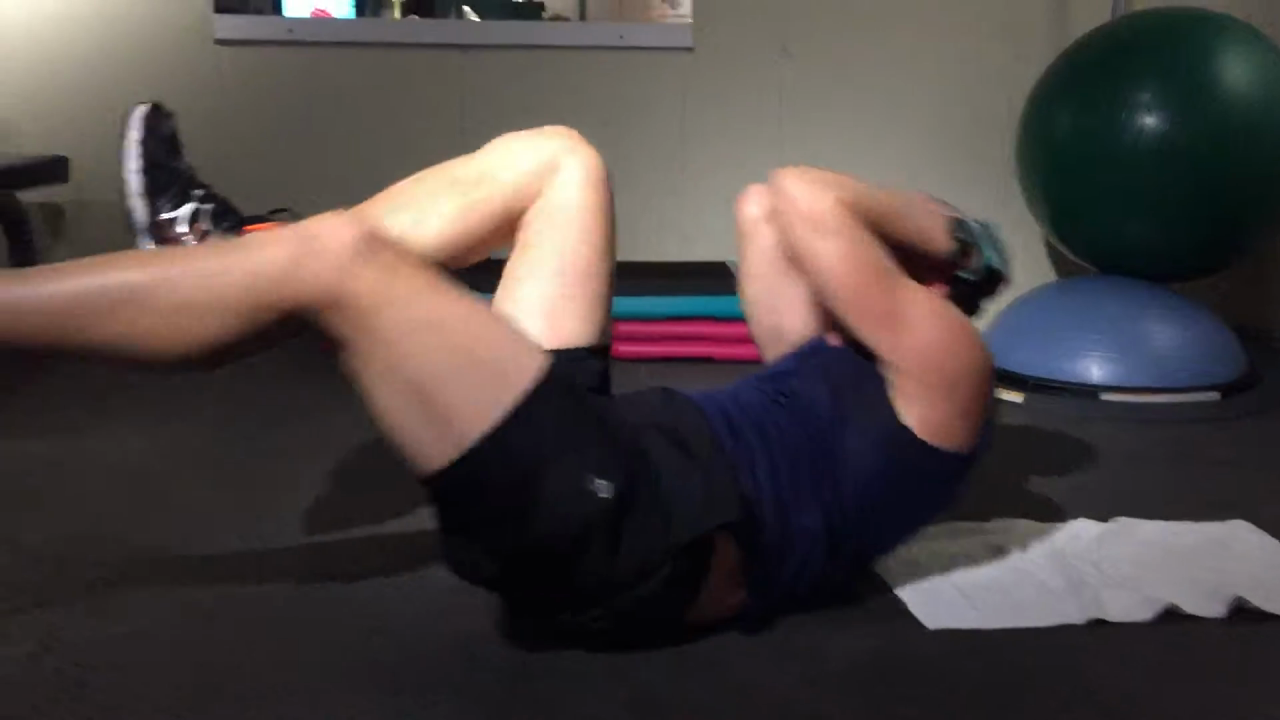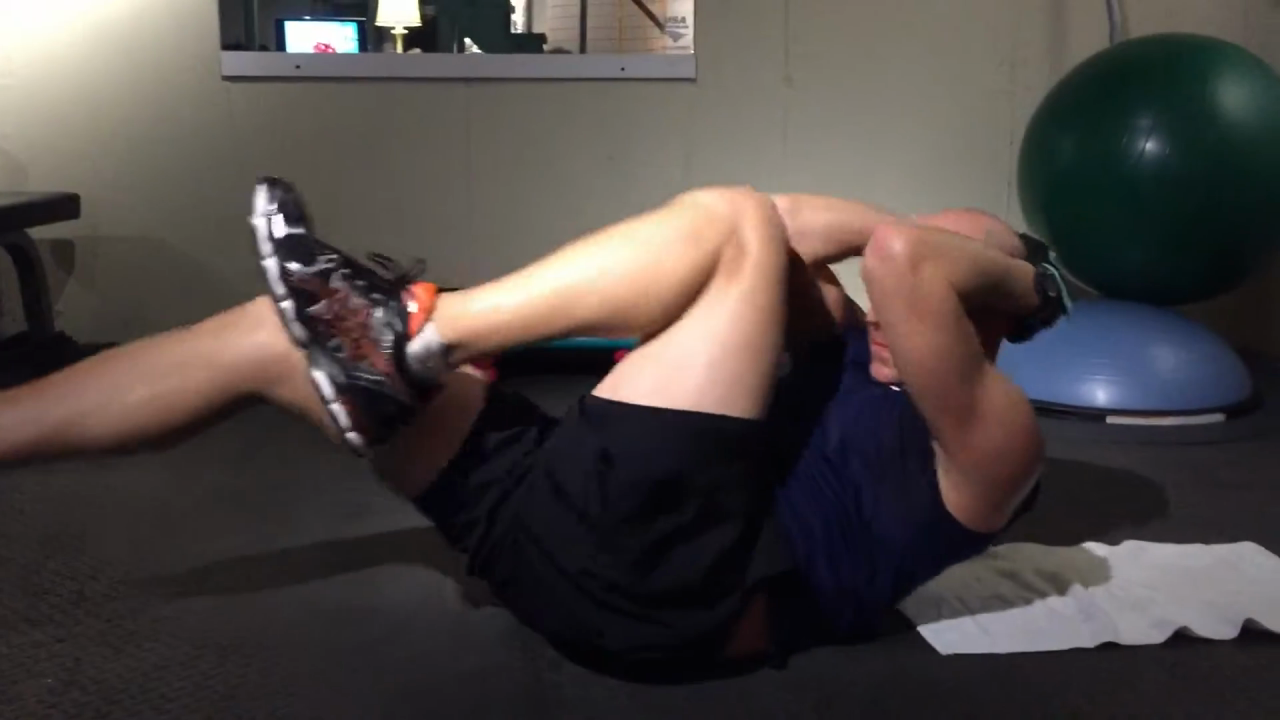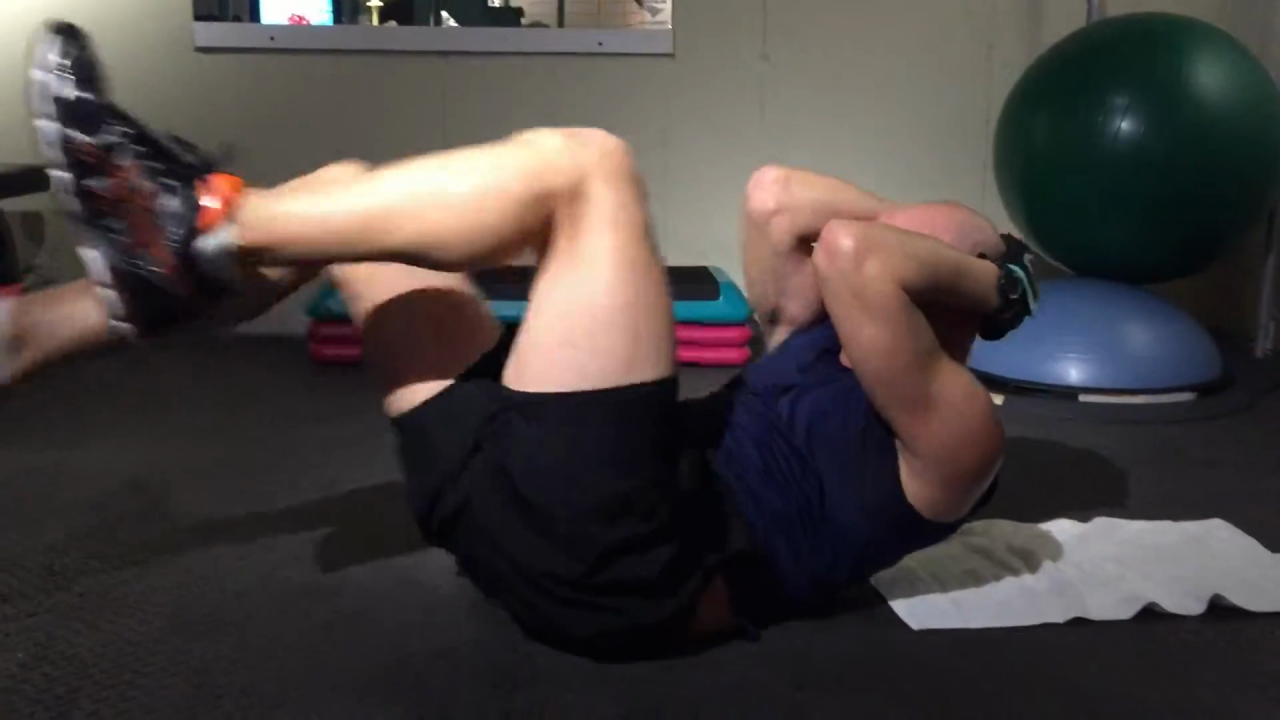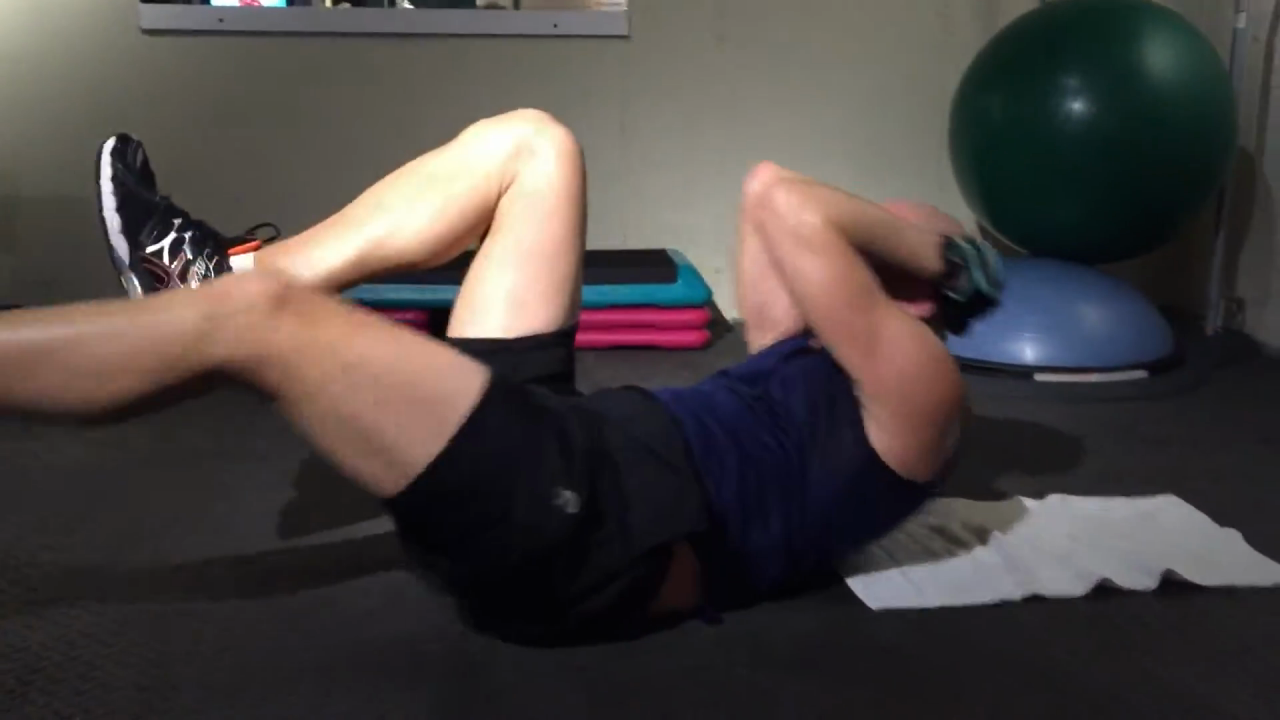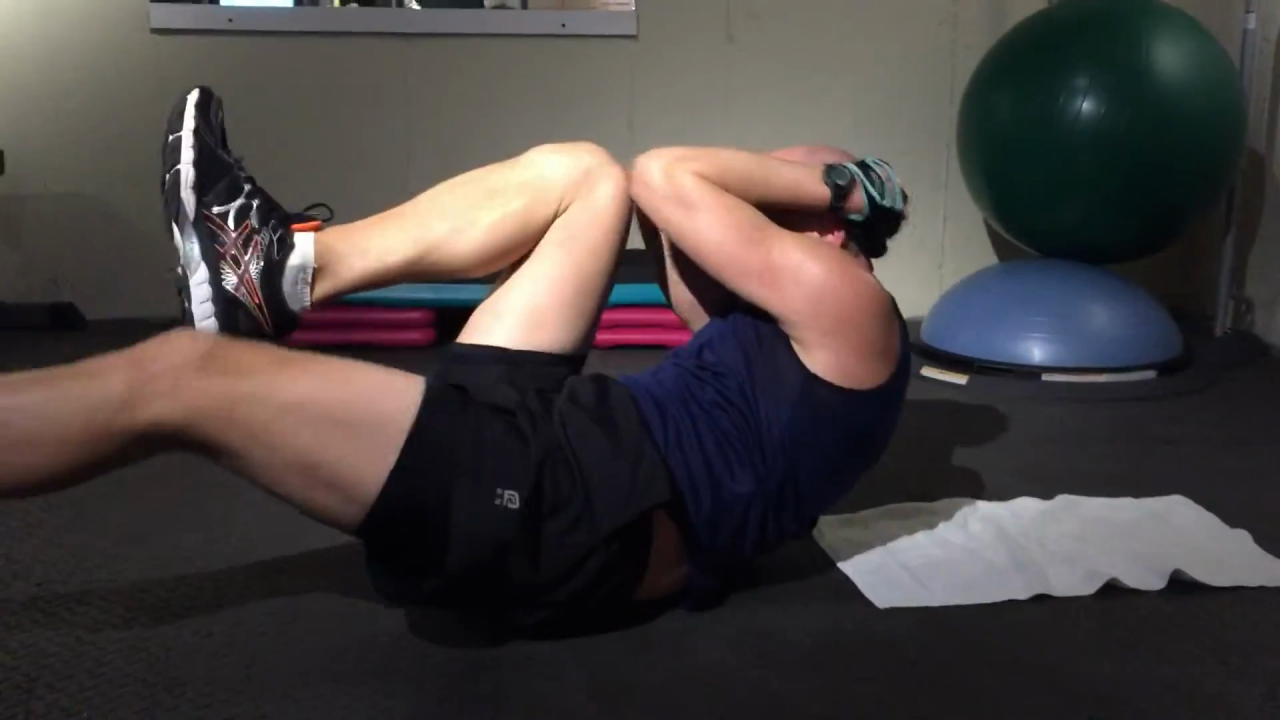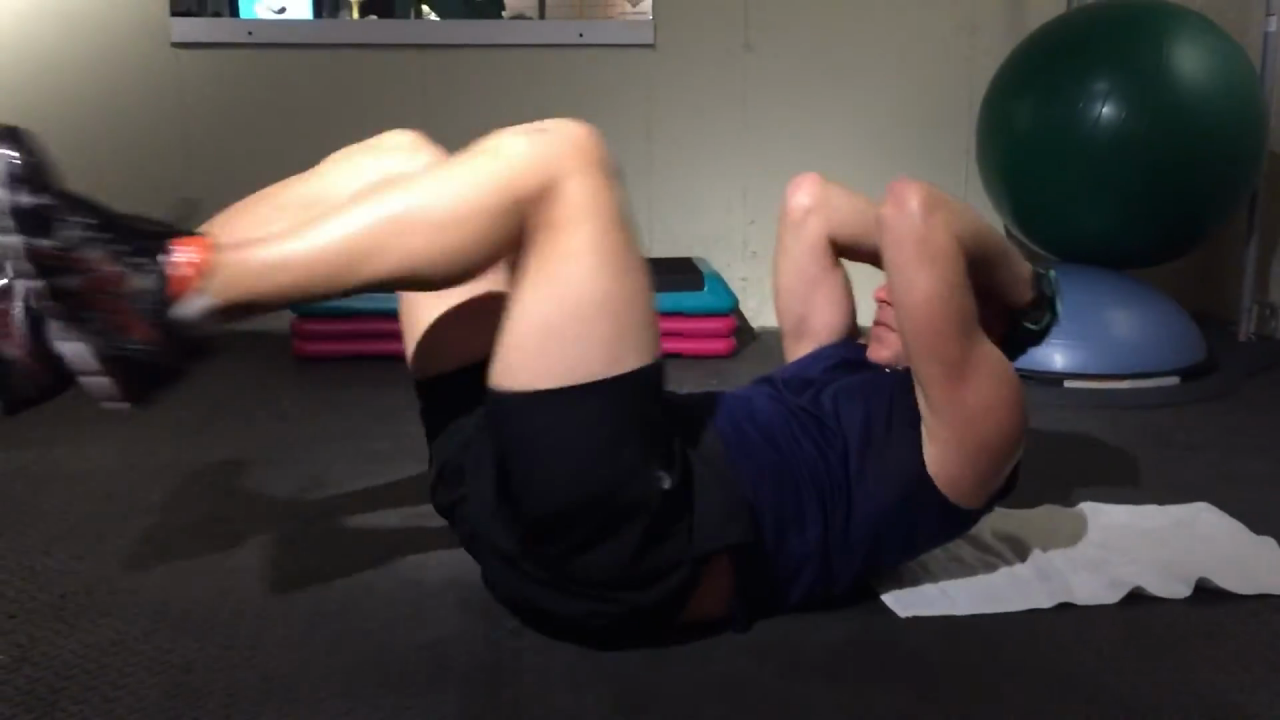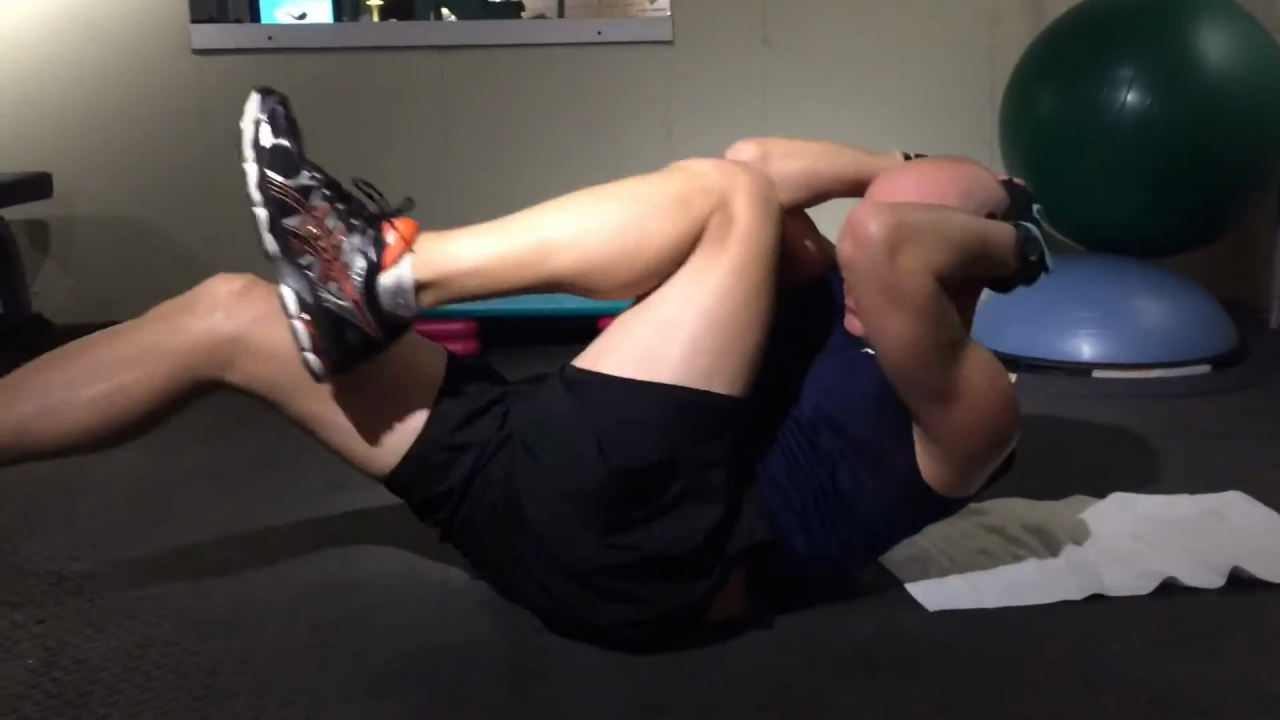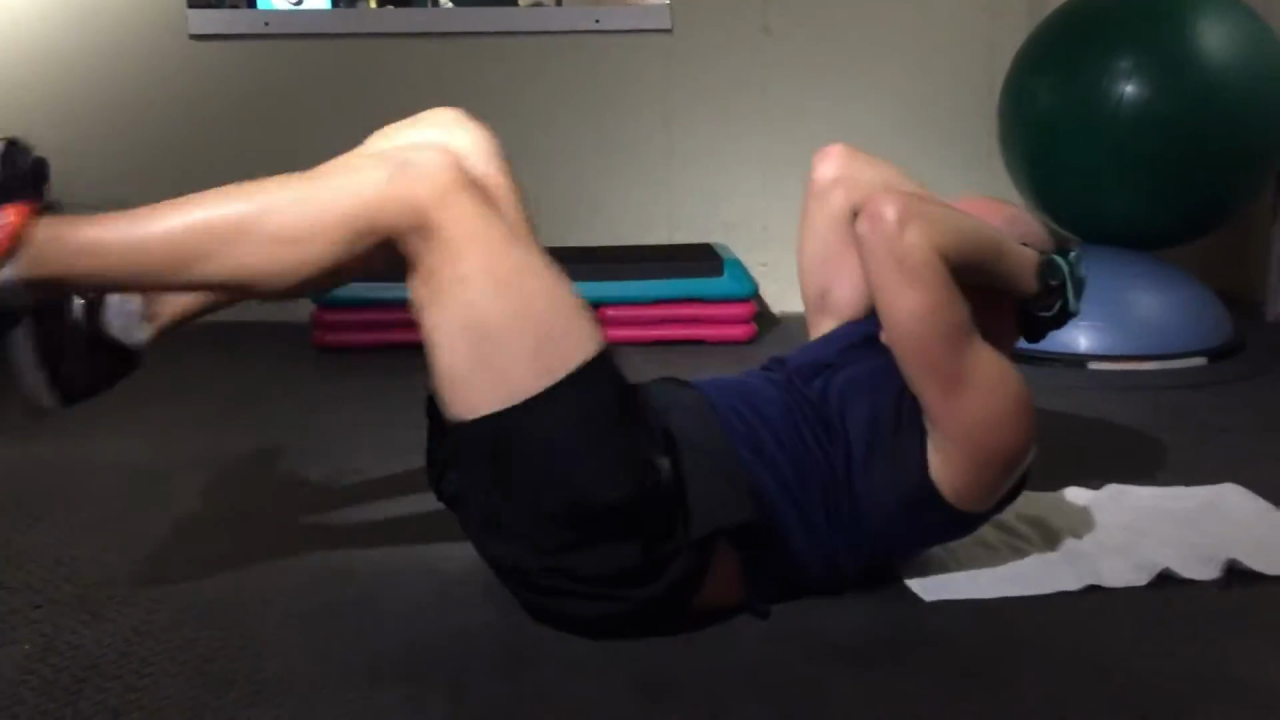
dt=0.5s
person 1, frame 1
left shoulder: (944, 368)
right shoulder: (837, 357)
left elbow: (804, 195)
right elbow: (763, 211)
left wrist: (931, 233)
left hip: (616, 533)
right hip: (599, 480)
left knee: (333, 265)
right knee: (556, 160)
right ankle: (214, 251)
person 1, frame 2
left shoulder: (992, 440)
right shoulder: (859, 359)
left elbow: (896, 254)
right elbow: (795, 219)
left wrist: (1014, 279)
right wrist: (942, 231)
left hip: (654, 561)
right hip: (560, 503)
left knee: (728, 224)
right knee: (279, 329)
left ankle: (413, 336)
person 1, frame 3
left shoulder: (952, 434)
right shoulder: (831, 344)
left elbow: (857, 247)
right elbow: (777, 195)
left wrist: (981, 282)
right wrist: (946, 223)
left hip: (608, 548)
right hip: (522, 495)
left knee: (587, 168)
right knee: (348, 197)
left ankle: (208, 220)
person 1, frame 4
left shoulder: (919, 390)
right shoulder: (819, 358)
left elbow: (790, 209)
right elbow: (765, 189)
left wrist: (928, 252)
right wrist: (907, 235)
left hip: (580, 536)
right hip: (561, 462)
left knee: (253, 320)
right knee: (528, 144)
right ankle: (218, 275)
person 1, frame 5
left shoulder: (848, 308)
right shoulder: (775, 325)
left elbow: (666, 178)
right elbow: (661, 203)
left wrist: (820, 183)
right wrist: (816, 179)
left hip: (568, 521)
right hip: (536, 443)
left knee: (180, 384)
right knee: (589, 177)
right ankle: (292, 264)
person 1, frame 6
left shoulder: (976, 415)
right shoulder: (852, 366)
left elbow: (913, 213)
right elbow: (811, 201)
left wrist: (1005, 275)
right wrist: (904, 256)
left hip: (618, 538)
right hip: (552, 485)
left knee: (559, 160)
right knee: (400, 161)
left ankle: (181, 288)
person 1, frame 7
left shoulder: (967, 408)
right shoulder: (837, 305)
left elbow: (883, 245)
right elbow: (759, 164)
left wrist: (995, 244)
right wrist: (899, 170)
left hip: (626, 535)
right hip: (534, 474)
left knee: (715, 199)
right knee: (231, 318)
left ankle: (387, 271)
person 1, frame 8
left shoulder: (985, 421)
right shoulder: (873, 341)
left elbow: (892, 222)
right elbow: (838, 173)
left wrist: (1018, 264)
right wrist: (988, 221)
left hip: (606, 533)
right hip: (572, 482)
left knee: (421, 187)
right knee: (443, 142)
right ankle: (127, 314)
